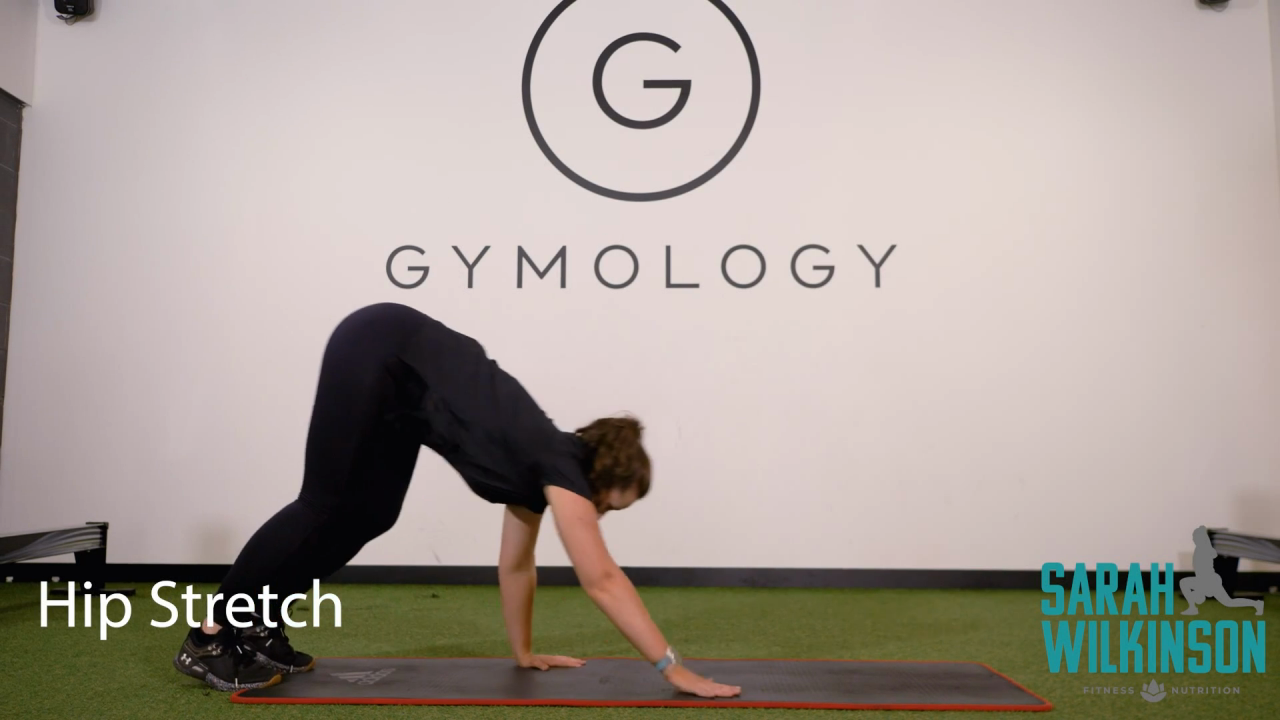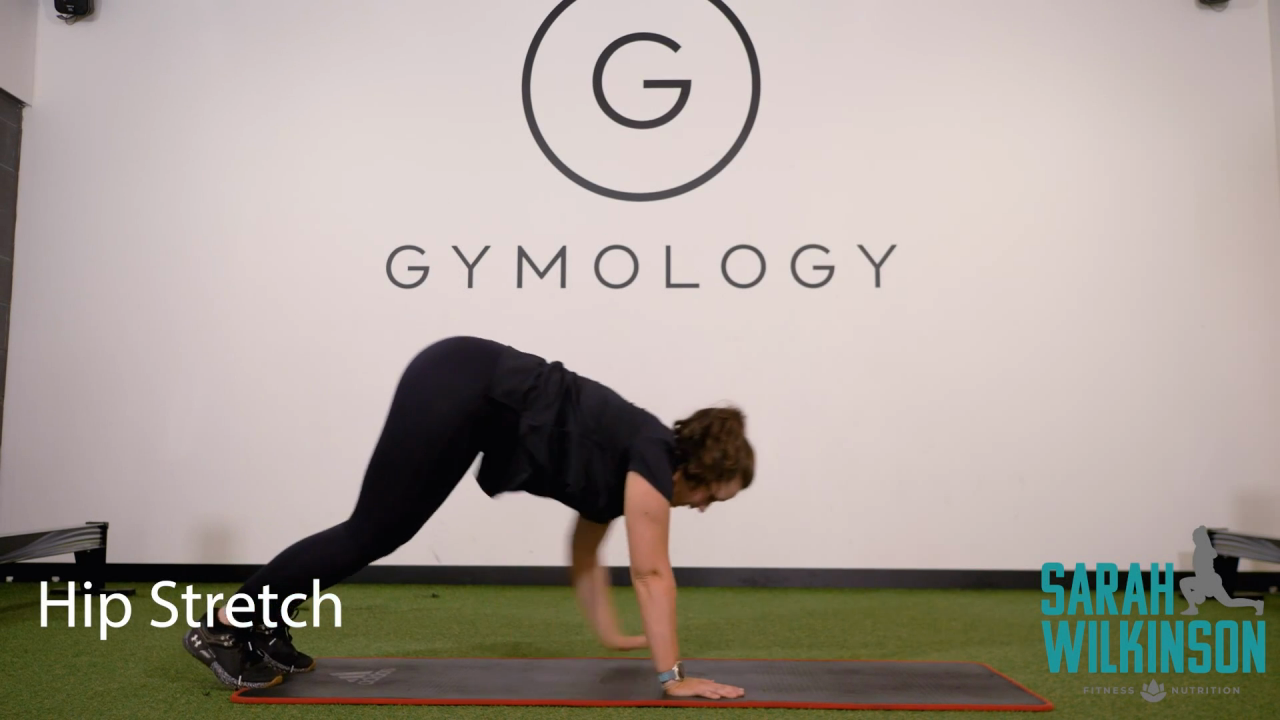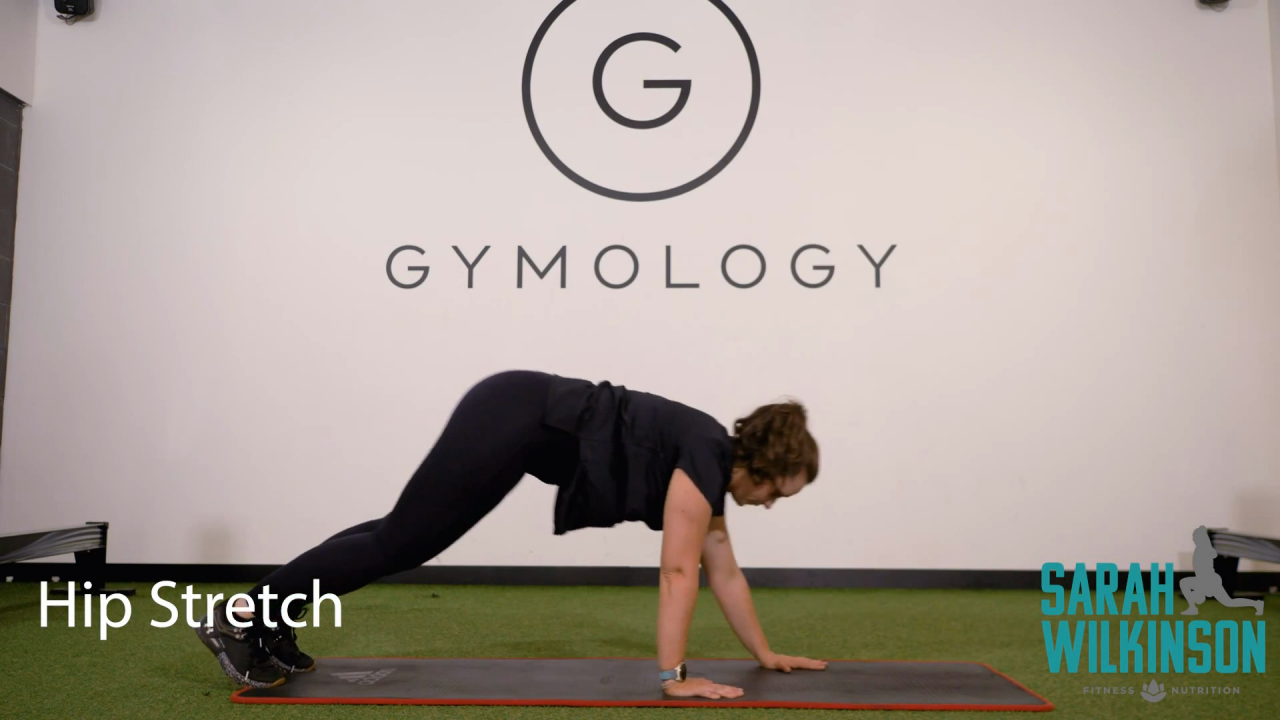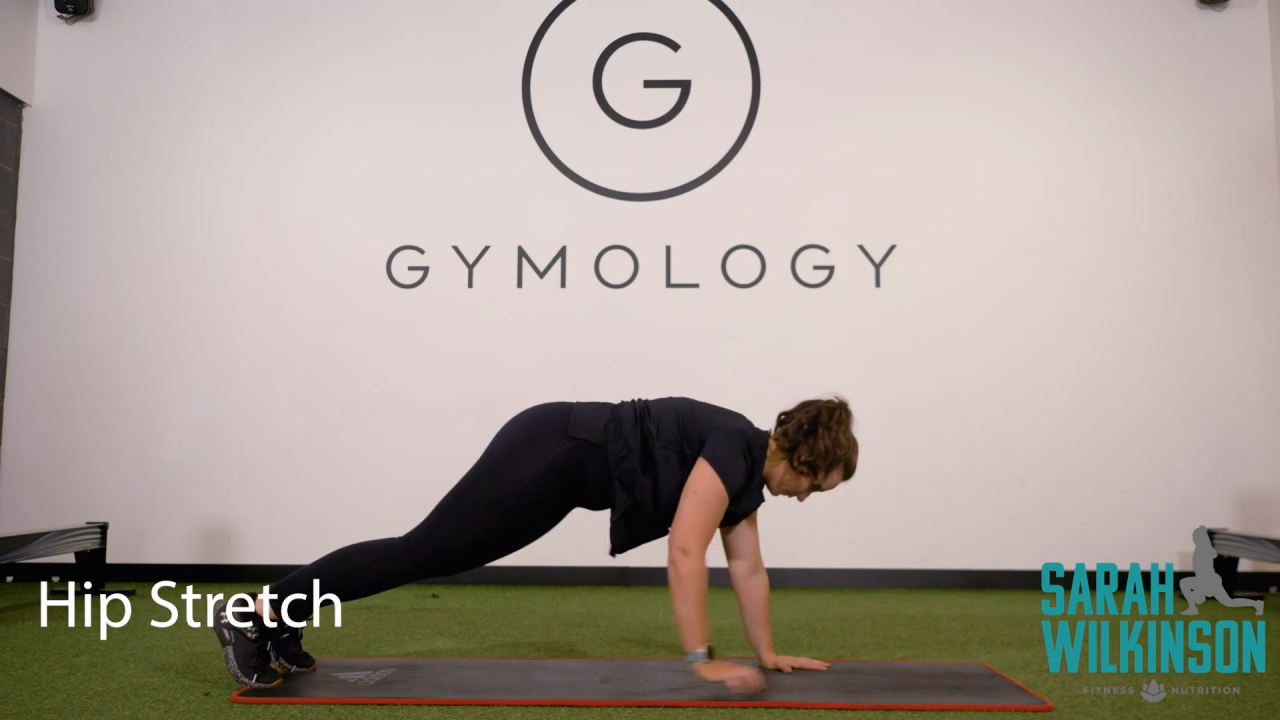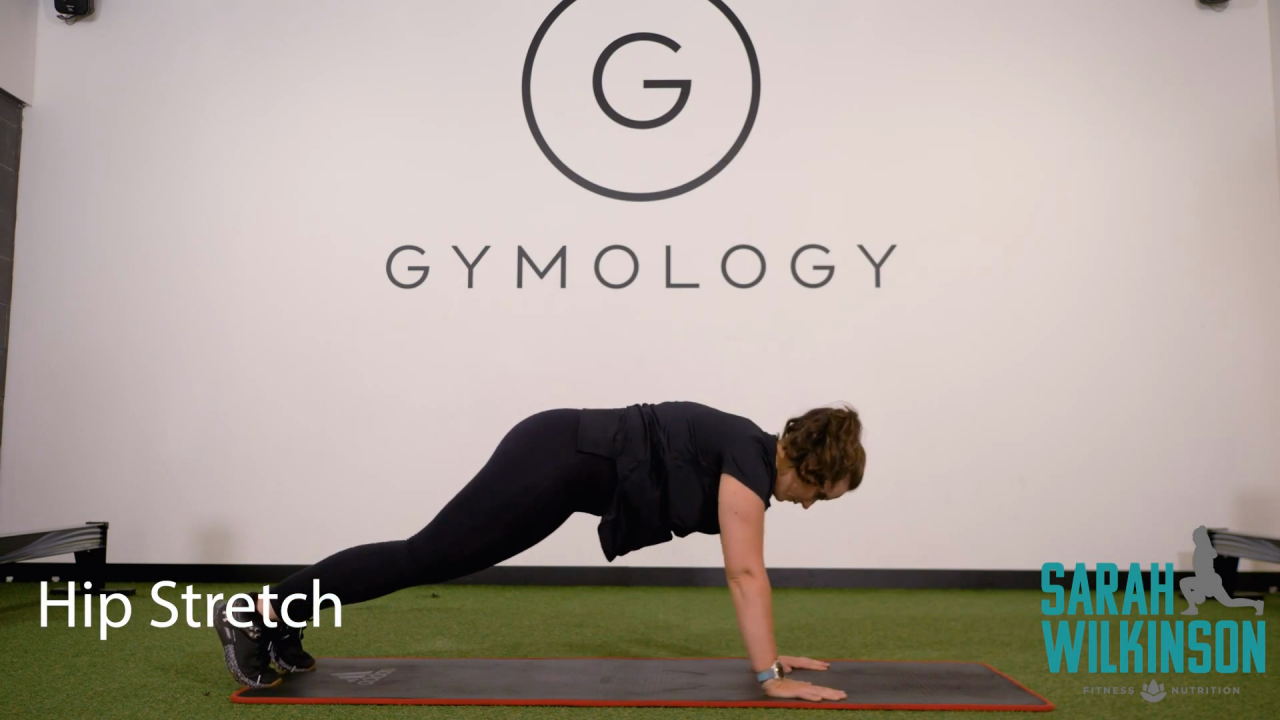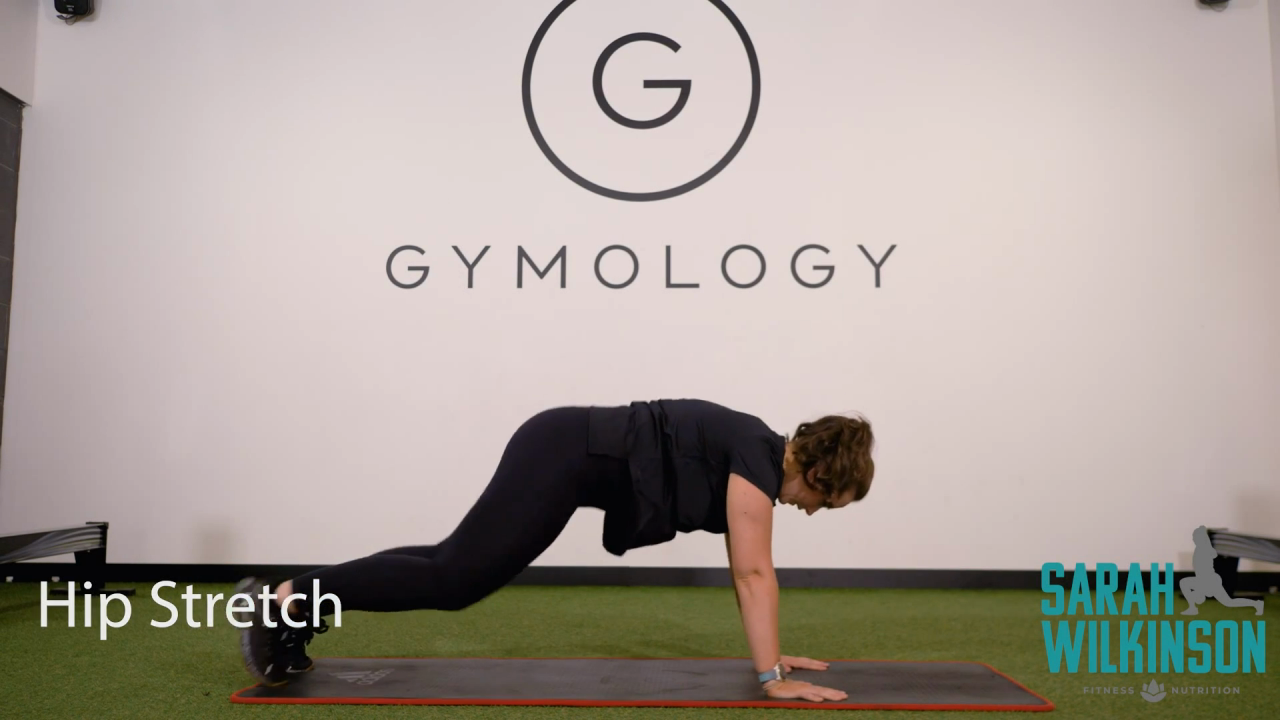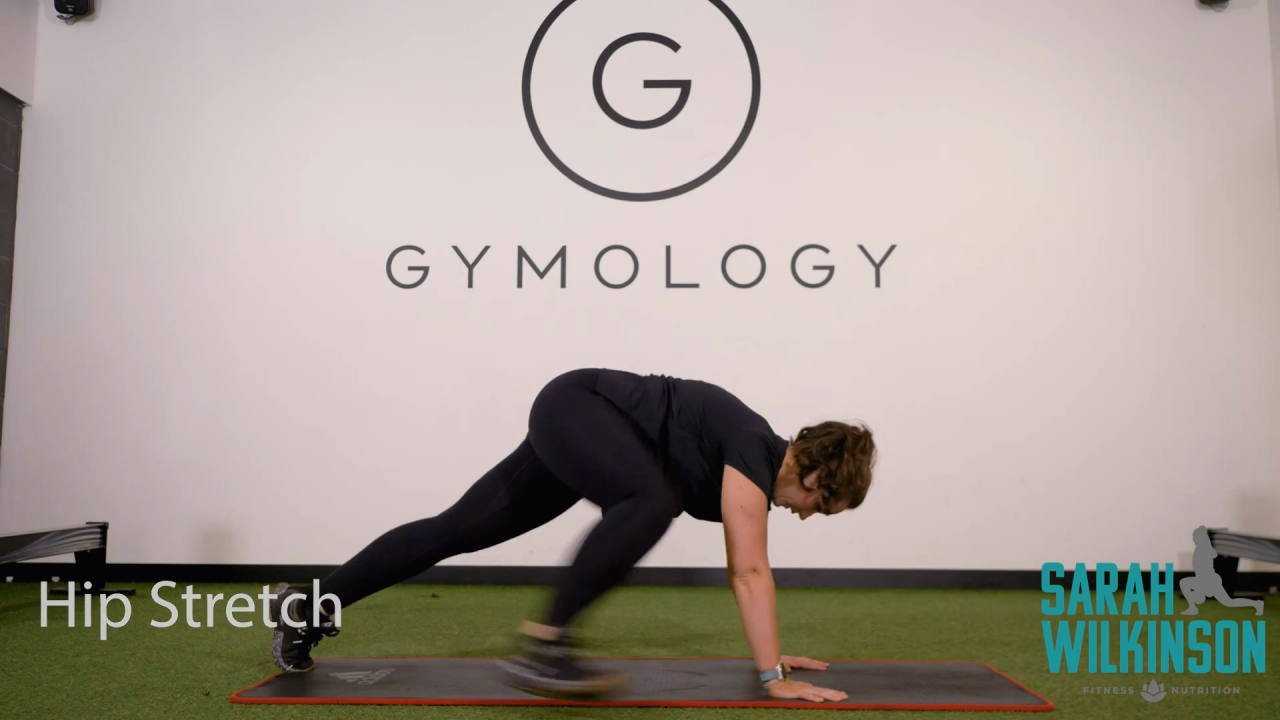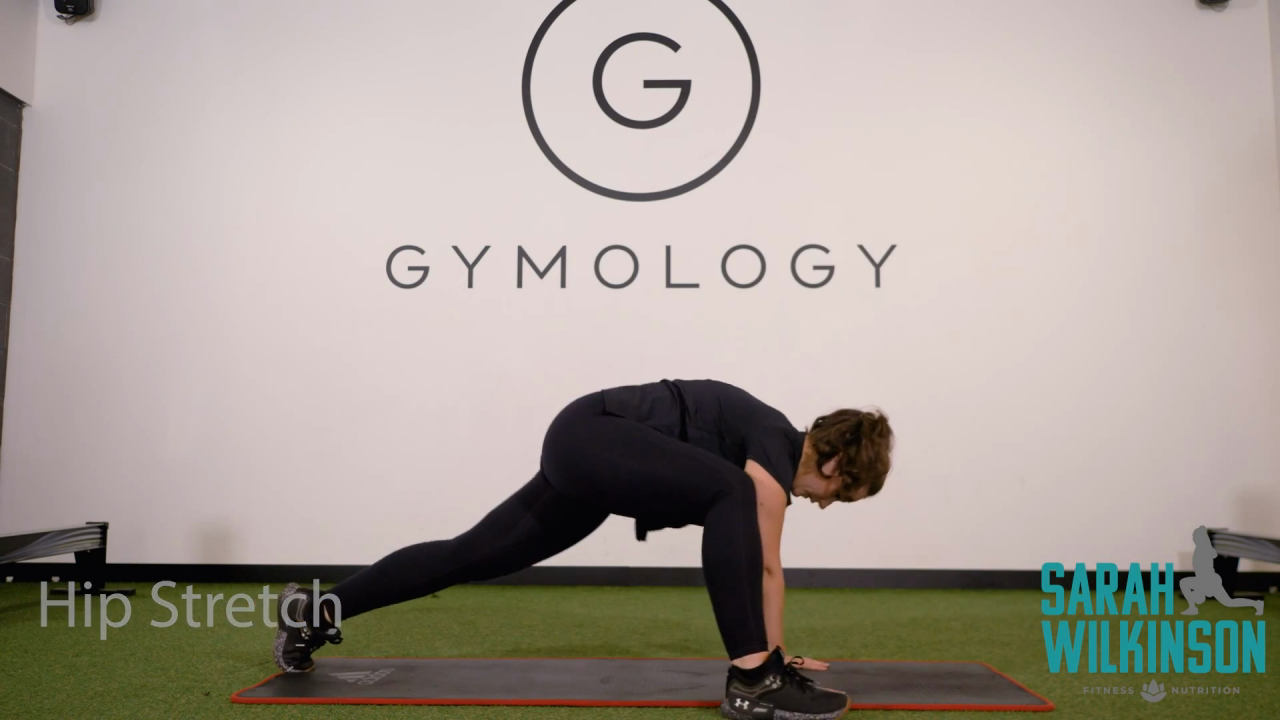
dt=0.3s
person 1, frame 1
left shoulder: (543, 470)
right shoulder: (567, 470)
left elbow: (516, 561)
right elbow: (601, 578)
left wrist: (523, 650)
right wrist: (672, 668)
left hip: (402, 372)
right hip: (376, 351)
left knee: (372, 515)
right knee: (328, 506)
left ankle: (258, 627)
right ankle: (208, 637)
person 1, frame 2
left shoulder: (629, 473)
right shoulder: (655, 457)
left elbow: (584, 553)
right elbow: (651, 573)
left wrist: (609, 631)
right wrist: (673, 677)
left hip: (472, 398)
right hip: (457, 386)
left knee: (387, 531)
right knee: (374, 528)
left ankle: (263, 627)
right ankle: (221, 627)
person 1, frame 3
left shoulder: (713, 472)
right shoulder: (706, 456)
left elbow: (723, 570)
right elbow: (678, 571)
left wrist: (763, 651)
right wrist: (673, 676)
left hip: (532, 430)
right hip: (519, 417)
left knee: (406, 538)
right knee: (403, 541)
left ankle: (270, 626)
right ankle: (236, 619)
person 1, frame 4
left shoulder: (748, 477)
right shoulder: (735, 447)
left elbow: (748, 569)
right elbow: (685, 553)
left wrist: (767, 653)
right wrist: (700, 658)
left hip: (561, 471)
right hip: (550, 451)
left knee: (434, 557)
right knee: (423, 552)
left ankle: (280, 620)
right ankle: (254, 615)
person 1, frame 5
left shoulder: (750, 468)
right shoulder: (749, 459)
left elbow: (742, 571)
right elbow: (746, 575)
left wrist: (770, 653)
right wrist: (771, 677)
left hip: (567, 468)
right hip: (558, 459)
left knee: (437, 561)
right knee: (425, 557)
left ankle: (282, 618)
right ankle: (256, 613)
person 1, frame 6
left shoulder: (753, 465)
right shoulder: (759, 459)
left elbow: (745, 571)
right elbow: (754, 575)
left wrist: (770, 653)
right wrist: (771, 678)
left hip: (568, 457)
right hip: (564, 455)
left knee: (453, 563)
right knee: (452, 580)
left ankle: (297, 606)
right ankle: (277, 600)
person 1, frame 7
left shoulder: (761, 467)
right shoulder: (755, 458)
left elbow: (747, 568)
right elbow: (749, 571)
left wrist: (767, 648)
right wrist: (774, 672)
left hip: (579, 428)
right hip: (575, 403)
left knee: (456, 531)
right knee: (648, 507)
left ankle: (307, 610)
right ankle: (543, 640)
person 1, frame 8
left shoulder: (774, 456)
right shoulder: (775, 449)
left elbow: (758, 564)
right elbow: (765, 567)
left wrist: (777, 644)
right wrist: (770, 653)
left hip: (587, 455)
right hip: (588, 433)
left knee: (470, 557)
right knee: (729, 494)
left ankle: (312, 613)
